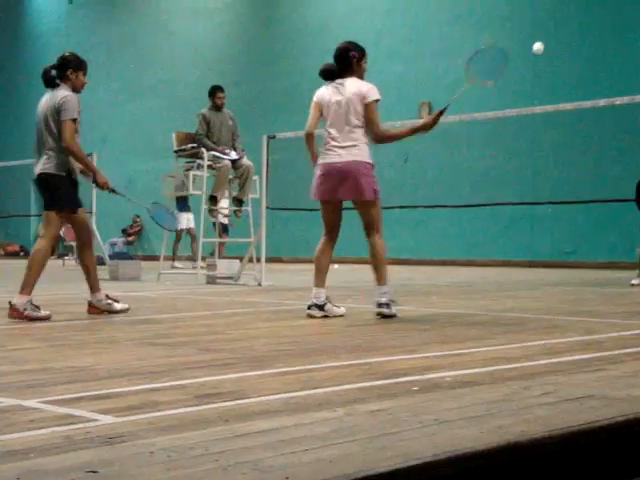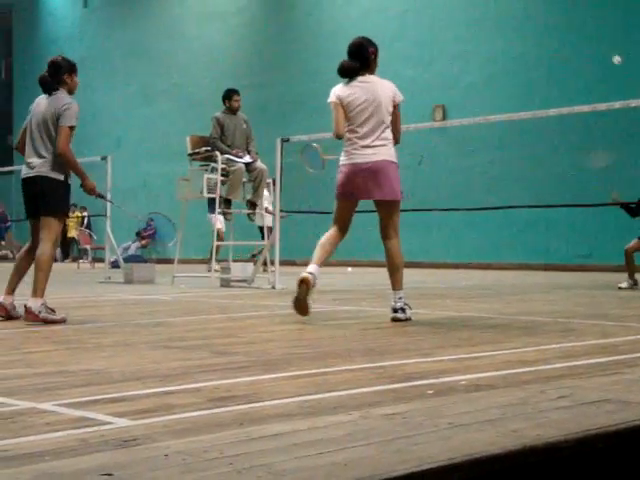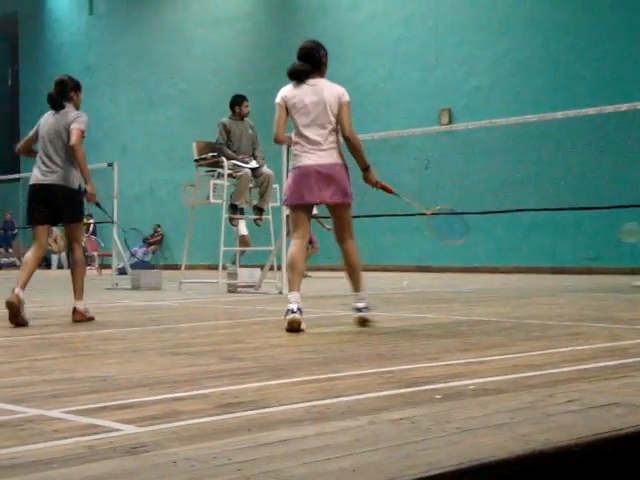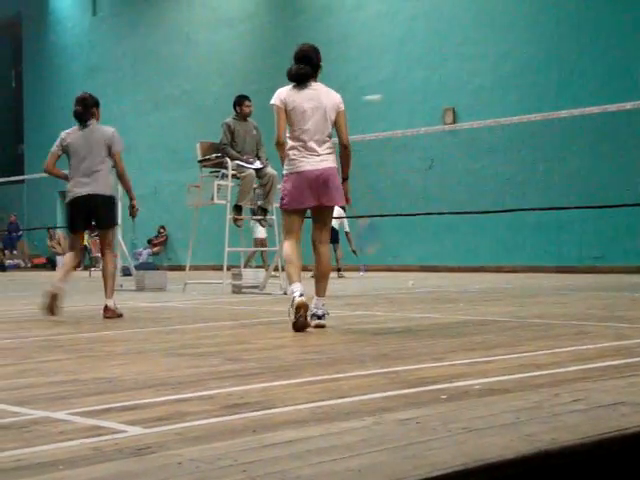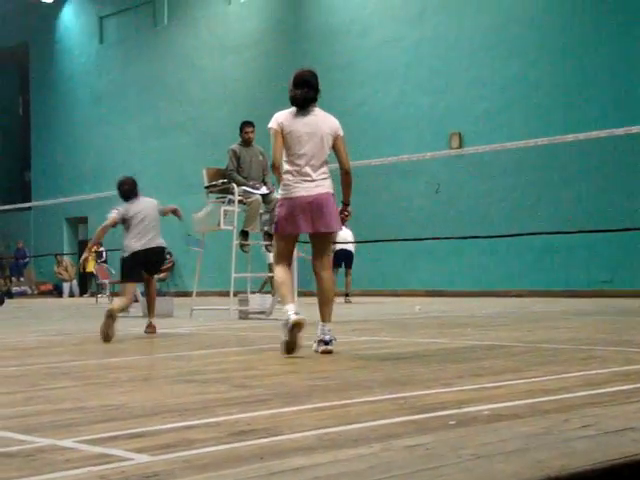
dt=0.5s
person 1, frame 1
left shoulder: (322, 92)
right shoulder: (366, 89)
left elbow: (309, 132)
right elbow: (378, 135)
left wrist: (315, 159)
right wrist: (420, 127)
left hip: (328, 166)
right hip: (357, 164)
left knee: (330, 235)
right knee: (374, 232)
left ankle: (317, 300)
right ankle: (383, 298)
person 1, frame 2
left shoulder: (339, 91)
right shoulder: (390, 89)
left elbow: (338, 132)
right elbow: (396, 136)
left hip: (352, 165)
right hip: (384, 165)
left knee: (337, 229)
right knee: (390, 235)
left ankle: (310, 274)
right ankle: (399, 303)
person 1, frame 3
left shoulder: (287, 93)
right shoulder: (338, 91)
left elbow: (278, 137)
right elbow: (349, 135)
right wrist: (366, 169)
left hip: (302, 169)
right hip: (333, 167)
left knee: (299, 238)
right knee: (346, 237)
left ankle: (294, 306)
right ankle: (360, 302)
person 1, frame 4
left shoulder: (283, 95)
right shoulder: (333, 97)
left elbow: (280, 140)
right elbow: (345, 143)
right wrist: (345, 178)
left hip: (297, 173)
right hip: (327, 171)
left knee: (291, 240)
right knee: (322, 241)
left ankle: (297, 292)
right ankle: (319, 309)
person 1, frame 5
left shoulder: (281, 119)
right shoulder: (331, 122)
left elbow: (276, 162)
right elbow: (346, 168)
right wrist: (346, 203)
left hip: (291, 198)
right hip: (323, 197)
left knee: (282, 263)
right knee: (323, 267)
left ankle: (292, 313)
right ankle: (325, 335)
person 2, frame 1
left shoulder: (47, 98)
right shoulder: (68, 98)
right elbow: (69, 143)
left wrist: (84, 171)
right wrist: (95, 172)
left hip: (48, 173)
right hip: (58, 175)
left knee: (85, 233)
right knee: (49, 235)
left ankle: (97, 298)
right ankle: (21, 301)
person 2, frame 2
left shoulder: (38, 104)
right shoulder: (68, 105)
right elbow: (63, 148)
right wrist: (84, 178)
left hip: (30, 177)
right hip: (52, 177)
left knee: (35, 242)
right knee: (49, 241)
right ankle: (35, 306)
person 2, frame 3
left shoulder: (44, 118)
right shoulder: (77, 116)
left elbow: (21, 149)
right elbow: (75, 144)
right wrist: (88, 182)
left hip: (38, 184)
right hip: (65, 185)
left knee: (38, 246)
right knee: (76, 245)
left ankle: (17, 292)
right ankle: (79, 306)
person 2, frame 4
left shoulder: (66, 135)
right shoulder: (110, 133)
left elbow: (49, 167)
right elbow: (120, 170)
right wrist: (132, 198)
left hip: (76, 198)
right hip: (103, 196)
left knee: (74, 250)
right knee: (108, 250)
left ankle: (57, 285)
right ankle: (109, 304)
person 2, frame 5
left shoulder: (123, 210)
right shoulder: (152, 203)
left elbow: (106, 226)
right elbow: (164, 211)
left wrist: (88, 249)
right wrist: (174, 210)
left hip: (133, 252)
right hip: (157, 249)
left knee: (127, 298)
right knee: (148, 280)
left ankle: (113, 311)
right ankle: (151, 322)
person 3, frame 1
left shoulder: (229, 114)
right shoulder: (204, 114)
left elbow: (236, 136)
right elbow: (200, 137)
left wrist: (239, 149)
right wrist: (216, 148)
left hip: (230, 152)
right hip: (213, 153)
left knee: (248, 165)
right knee: (226, 164)
left ankle: (239, 198)
right ankle: (214, 197)
person 3, frame 2
left shoulder: (243, 118)
right shoulder: (218, 118)
left elbow: (250, 139)
right elbow: (214, 141)
left wrist: (252, 152)
right wrist: (230, 152)
left hip: (244, 156)
right hip: (226, 156)
left knee: (262, 168)
right knee: (239, 168)
left ankle: (253, 202)
right ankle: (227, 200)
person 3, frame 3
left shoulder: (249, 124)
right shoulder: (225, 123)
left elbow: (256, 145)
right elbow: (220, 147)
left wrist: (259, 158)
right wrist: (237, 157)
left hip: (250, 161)
right hip: (233, 161)
left knee: (268, 174)
right knee: (246, 173)
left ankle: (260, 207)
right ankle: (235, 206)
person 3, frame 4
left shoulder: (253, 125)
right shoulder: (228, 124)
left elbow: (260, 146)
right elbow: (224, 147)
left wrist: (262, 158)
right wrist: (241, 158)
left hip: (254, 162)
right hip: (236, 162)
left knee: (272, 174)
right knee: (250, 173)
left ankle: (263, 208)
right ankle: (238, 207)
person 3, frame 5
left shoulder: (260, 150)
right shoulder: (234, 150)
left elbow: (266, 172)
right elbow: (230, 173)
left wrist: (268, 184)
right wrist: (247, 183)
left hip: (260, 188)
right hip: (242, 187)
left knee: (276, 199)
right knee: (256, 199)
left ankle: (269, 233)
right ankle: (245, 233)
